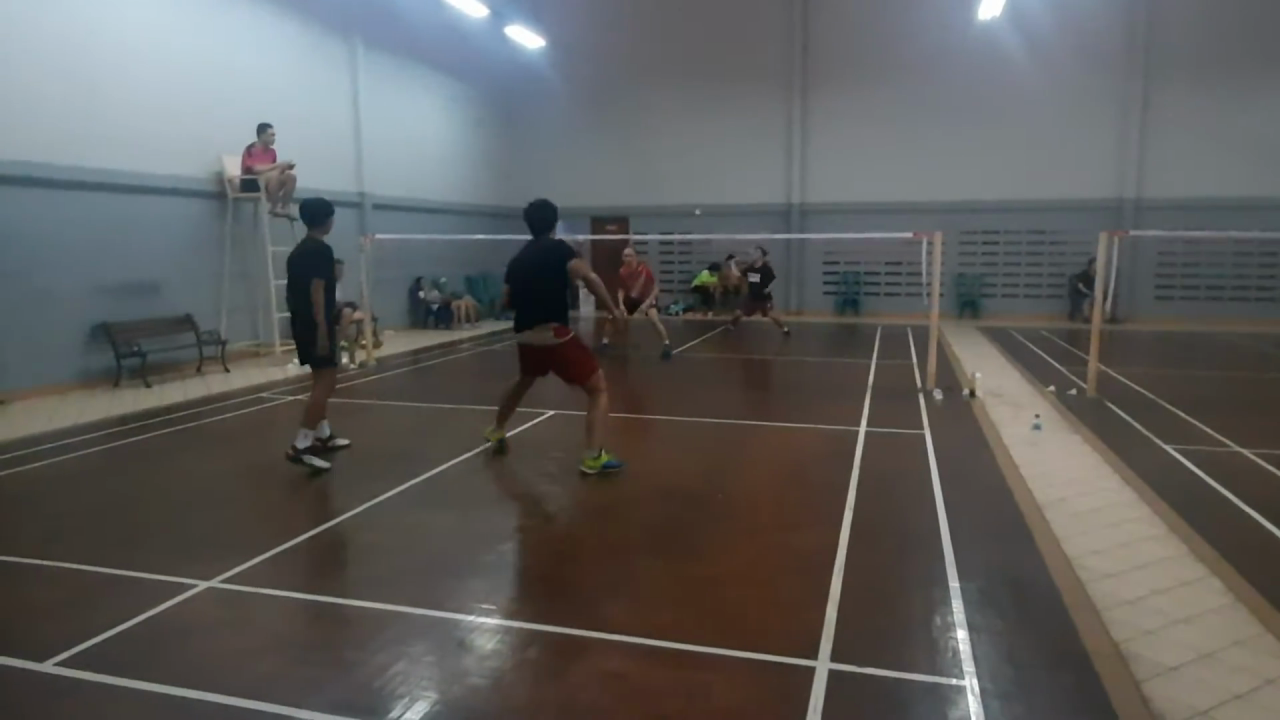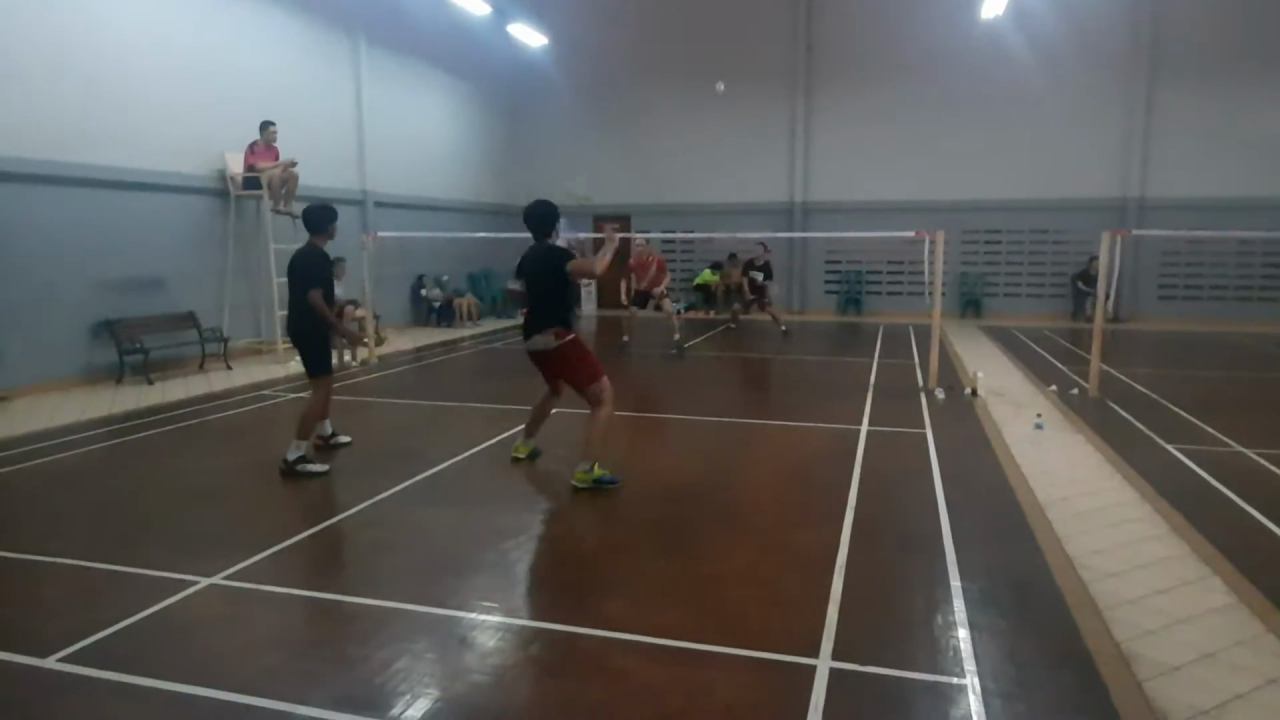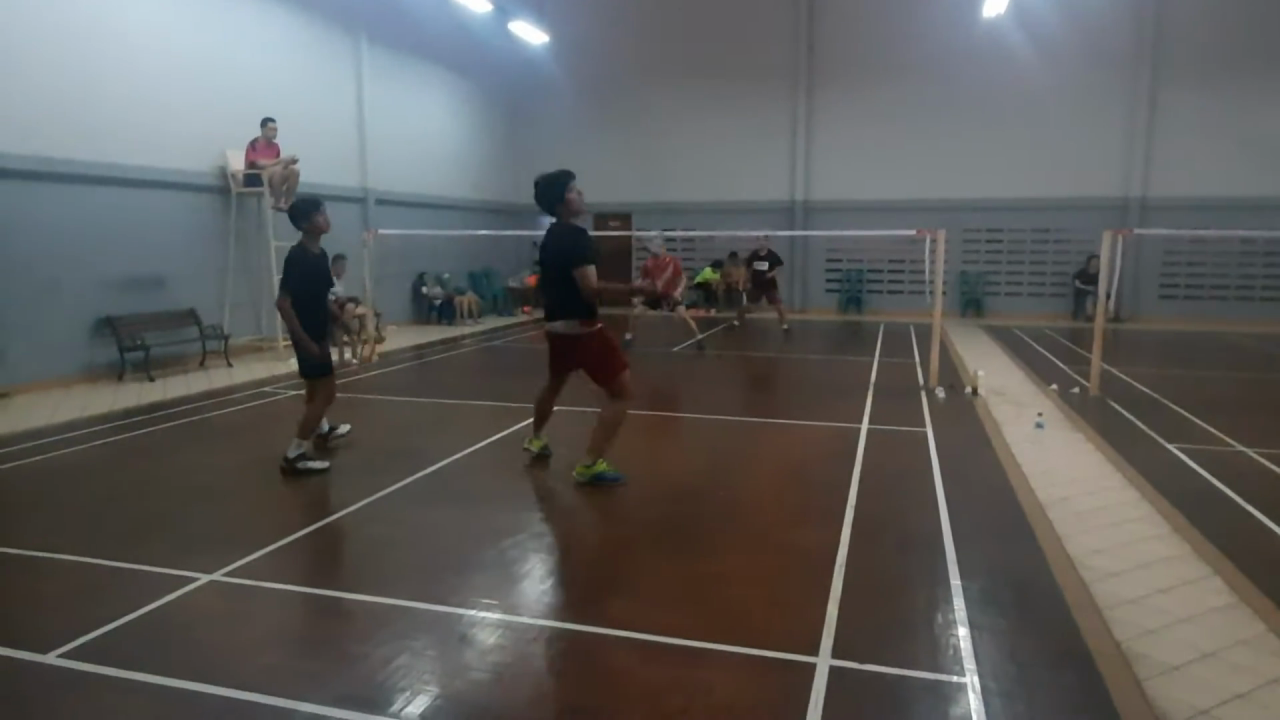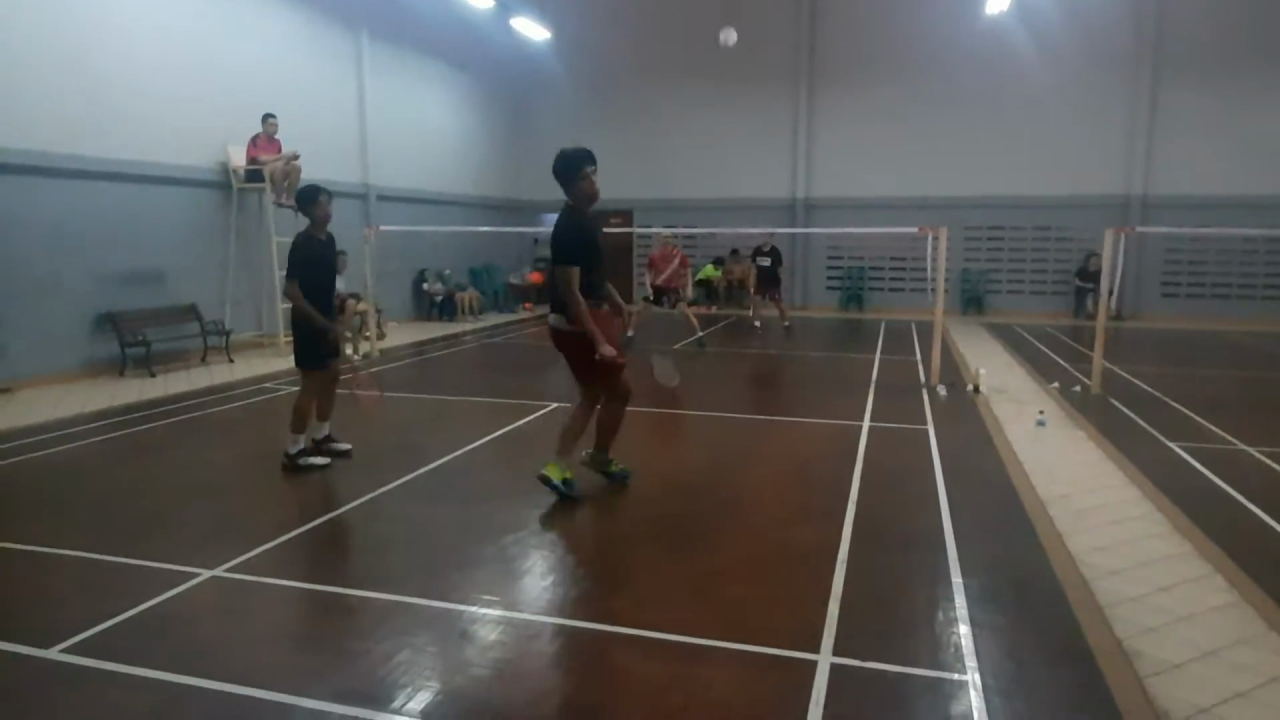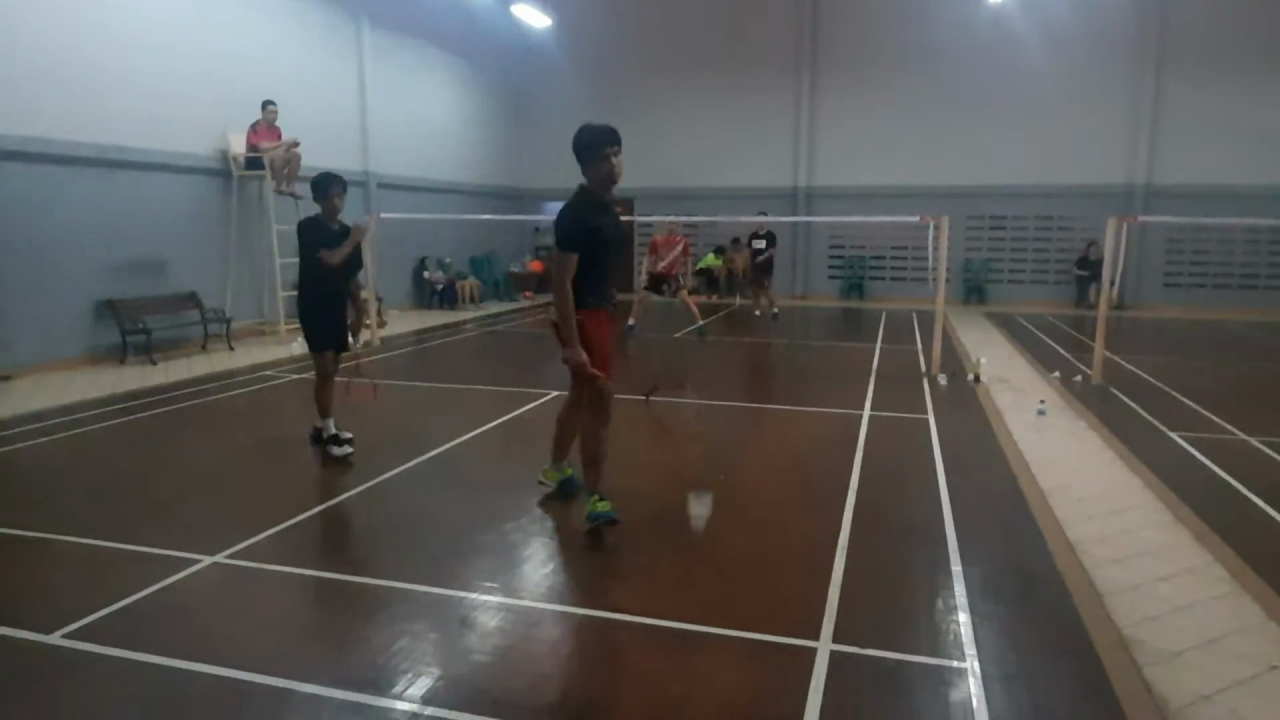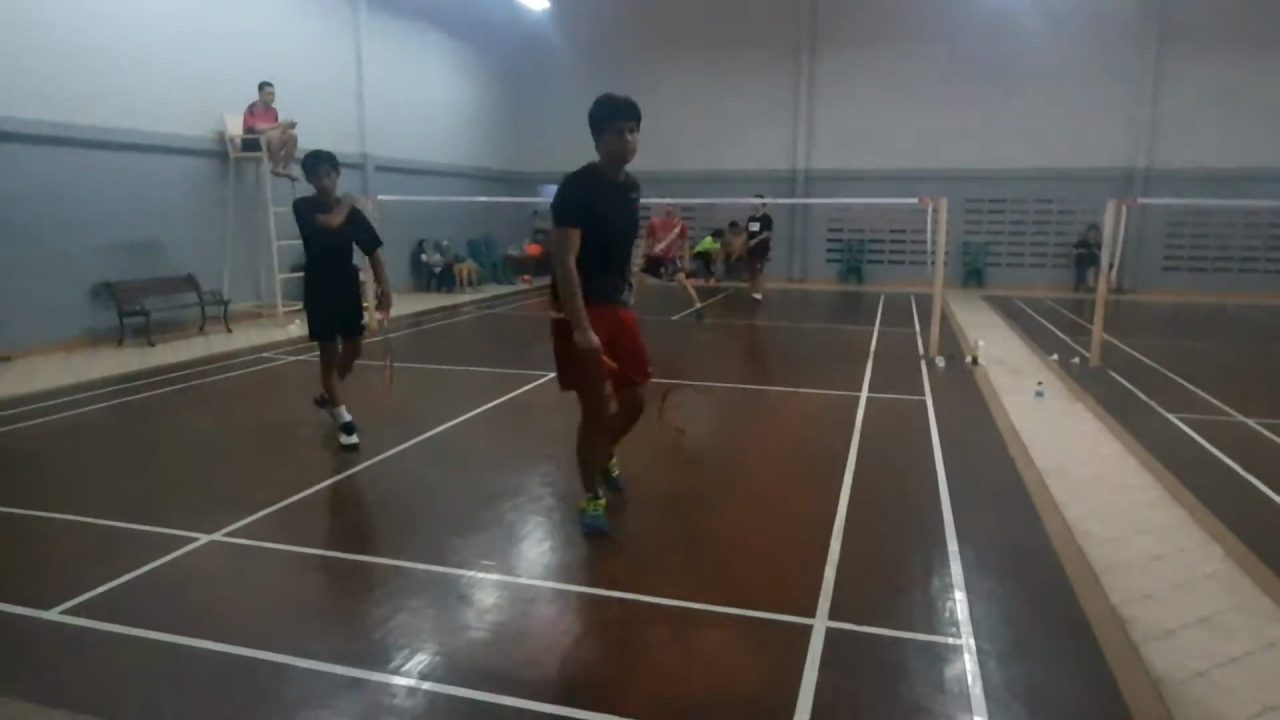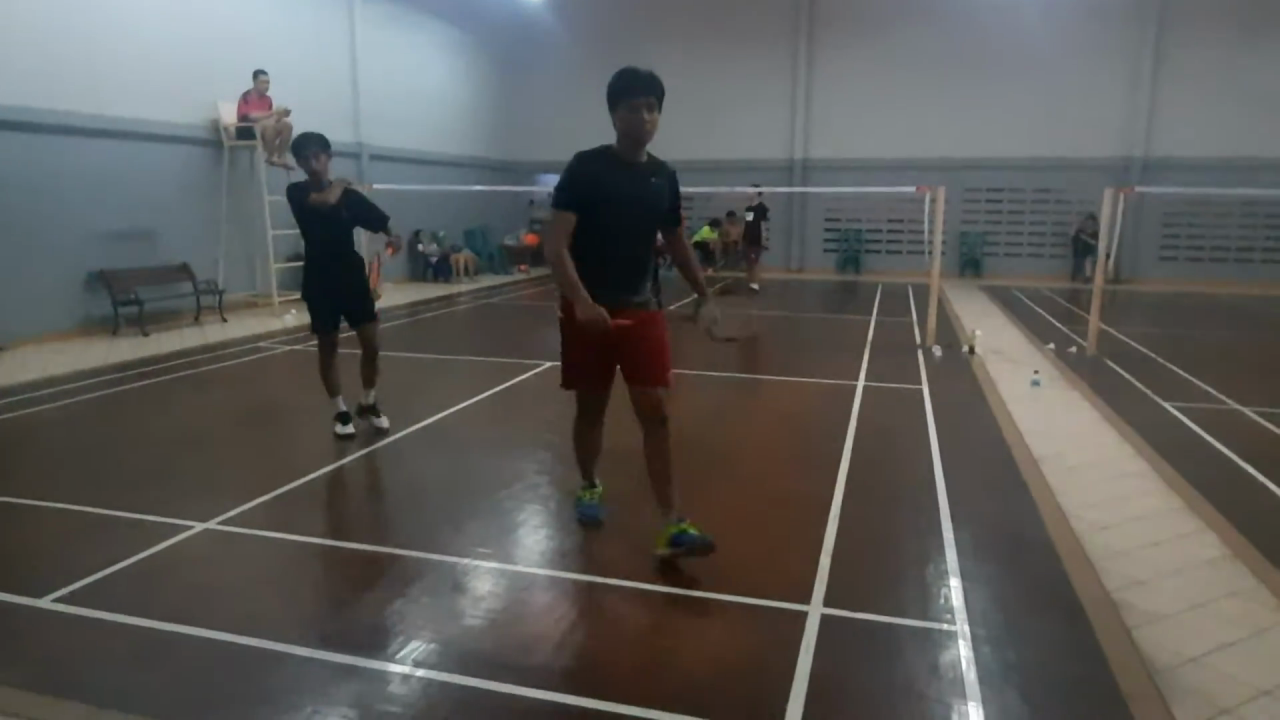
dt=0.3s
person 1, frame 1
left shoulder: (516, 260)
right shoulder: (558, 249)
left elbow: (506, 302)
right elbow: (589, 278)
right wrist: (612, 309)
left hip: (525, 336)
right hip: (555, 334)
left knee: (524, 382)
right knee: (598, 389)
left ankle: (497, 432)
right ankle: (593, 457)
person 1, frame 2
left shoulder: (527, 258)
right shoulder: (553, 253)
left elbow: (516, 291)
right elbow: (592, 270)
right wrist: (611, 244)
left hip: (534, 341)
right hip: (557, 338)
left knee: (555, 391)
right knee: (602, 401)
left ankle: (524, 444)
right ankle: (587, 470)
person 1, frame 3
left shoulder: (552, 237)
right shoulder: (576, 236)
left elbow: (544, 283)
right elbow: (591, 289)
right wrist: (631, 287)
left hip: (556, 325)
right hip: (581, 325)
left knee: (555, 383)
right knee: (621, 392)
left ankle: (536, 439)
right ankle: (590, 464)
person 1, frame 4
left shoulder: (586, 218)
right shoulder: (570, 227)
right elbow: (570, 292)
left wrist: (615, 299)
right wrist: (598, 342)
left hip: (587, 316)
right hip: (577, 321)
left knee: (591, 396)
right knee: (620, 389)
left ankle: (557, 470)
right ankle: (600, 457)
person 1, frame 5
left shoulder: (607, 204)
right shoulder: (576, 213)
right elbow: (561, 281)
right wrist: (571, 343)
left hip: (597, 310)
right hip: (581, 314)
left knee: (583, 395)
right knee: (600, 401)
left ankle: (556, 471)
right ankle: (596, 501)
person 1, frame 6
left shoulder: (632, 189)
right shoulder: (576, 187)
right elbow: (564, 261)
right wrist: (582, 326)
left hip: (619, 307)
right hip: (577, 313)
left knee: (635, 403)
right knee: (596, 407)
left ankle: (601, 459)
right ankle: (592, 497)
person 1, frame 7
left shoulder: (664, 177)
right shoulder: (584, 168)
left elbow: (678, 246)
right elbow: (556, 245)
left wrist: (708, 298)
right wrist: (581, 301)
left hip: (641, 309)
right hip: (588, 309)
left knee: (655, 412)
right knee: (591, 407)
left ankle: (673, 526)
right ankle: (588, 487)
person 2, frame 1
left shoulder: (298, 251)
right shoulder: (321, 250)
left elbow: (292, 292)
right elbow: (317, 290)
right wrist: (322, 330)
left hip: (303, 324)
right hip: (316, 325)
left knee: (321, 381)
right knee: (325, 382)
left ankle: (322, 435)
right ankle: (301, 446)
person 2, frame 2
left shoulder: (301, 255)
right shoulder: (319, 257)
right elbow: (316, 298)
right wrist: (341, 327)
left hip: (301, 328)
right hip: (312, 330)
left knee: (322, 384)
right knee: (321, 391)
left ankle: (325, 433)
right ankle: (294, 458)
person 2, frame 3
left shoulder: (320, 254)
right shoulder: (298, 257)
right elbow: (283, 303)
left wrist: (342, 320)
right wrist: (305, 341)
left hip: (317, 331)
right hip: (308, 334)
left knee: (316, 387)
right knee: (325, 392)
left ankle: (323, 430)
right ankle: (294, 456)
person 2, frame 4
left shoulder: (330, 240)
right shoulder: (302, 244)
right elbow: (290, 291)
left wrist: (333, 321)
right wrist: (323, 323)
left hip: (326, 321)
right hip: (310, 324)
left knee: (331, 378)
right knee: (311, 385)
left ankle: (321, 436)
right ankle: (294, 450)
person 2, frame 5
left shoulder: (346, 232)
right shoulder: (308, 228)
left elbow: (352, 278)
right elbow: (332, 260)
left wrist: (358, 313)
right wrist: (355, 240)
left hip: (337, 308)
right hip: (313, 308)
left knee: (331, 369)
right knee: (325, 369)
left ankle: (324, 427)
right ankle: (329, 433)
person 2, frame 6
left shoulder: (351, 212)
right shoulder: (302, 207)
left elbow: (373, 251)
right elbow: (331, 222)
left wrist: (383, 285)
right wrist: (344, 204)
left hip: (348, 290)
right hip: (319, 293)
left knee: (353, 350)
right knee: (329, 356)
left ankle: (328, 396)
right ankle: (344, 421)
person 2, frame 7
left shoulder: (349, 195)
right shoulder: (296, 192)
left elbow: (381, 223)
right elbow: (325, 200)
left wrist: (393, 238)
right wrist: (339, 184)
left hip: (353, 277)
right hip: (320, 282)
left knee: (371, 343)
right knee: (328, 348)
left ankle: (369, 403)
right ankle: (341, 410)
